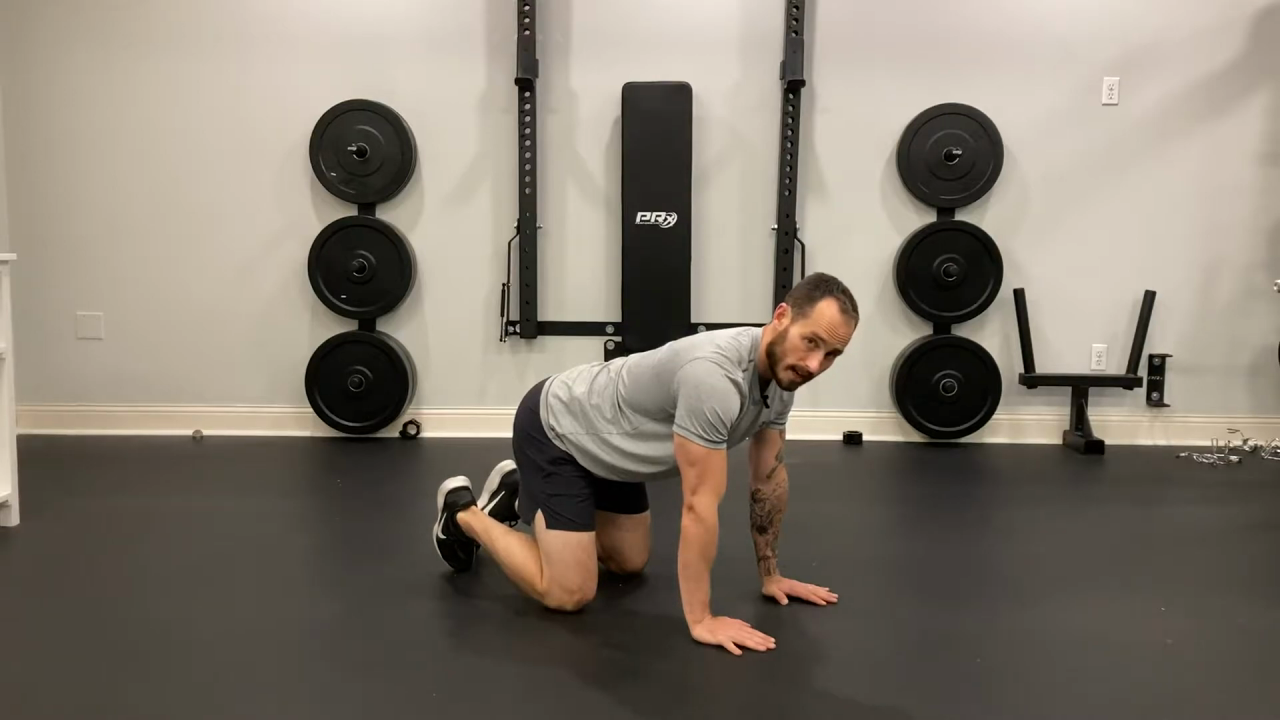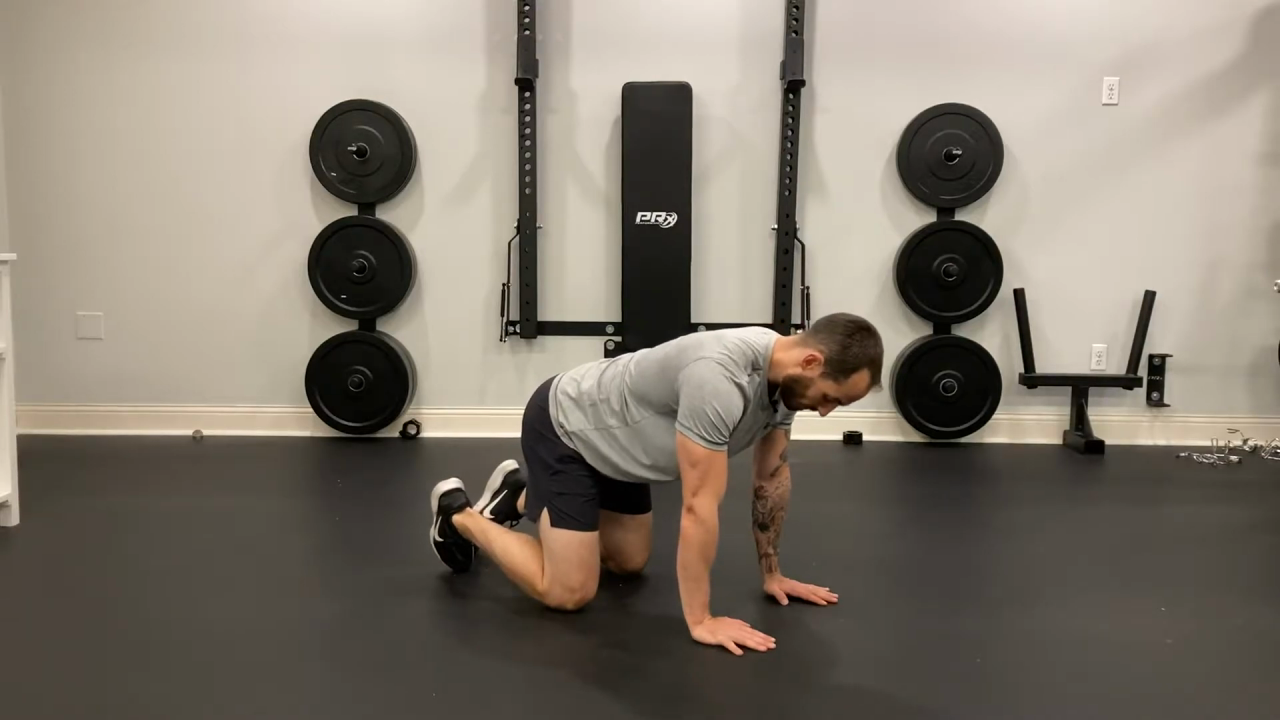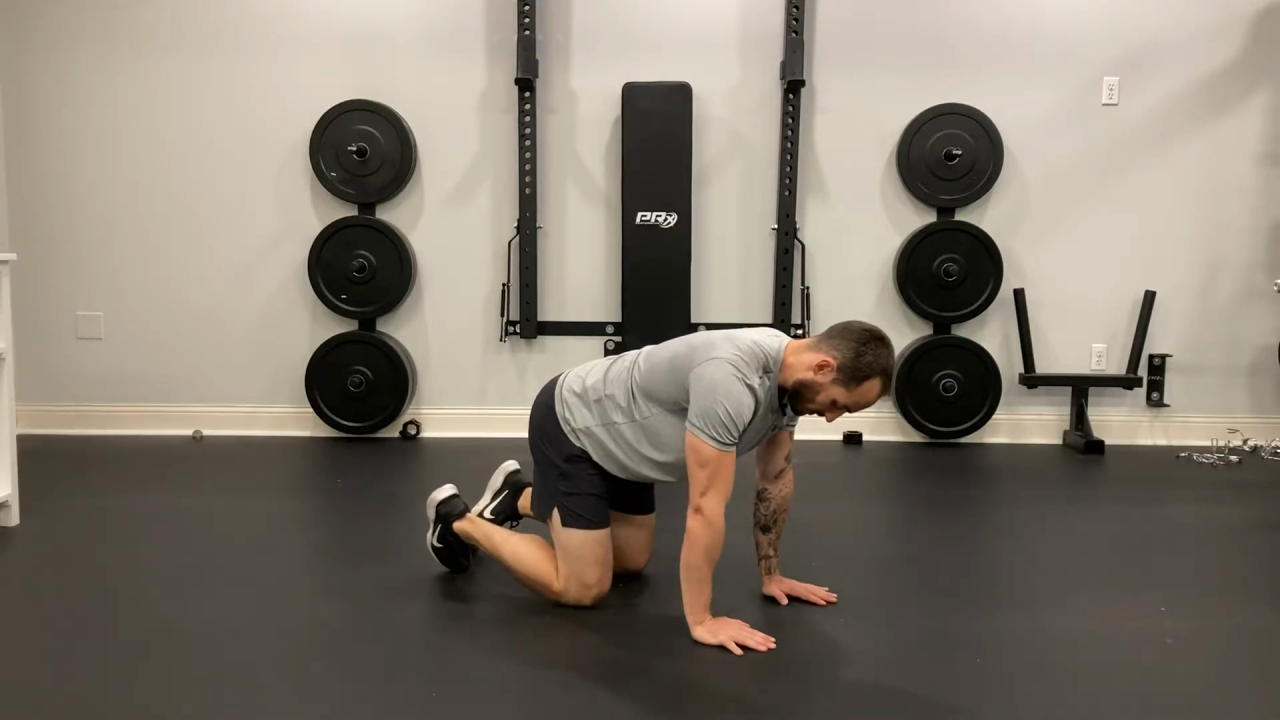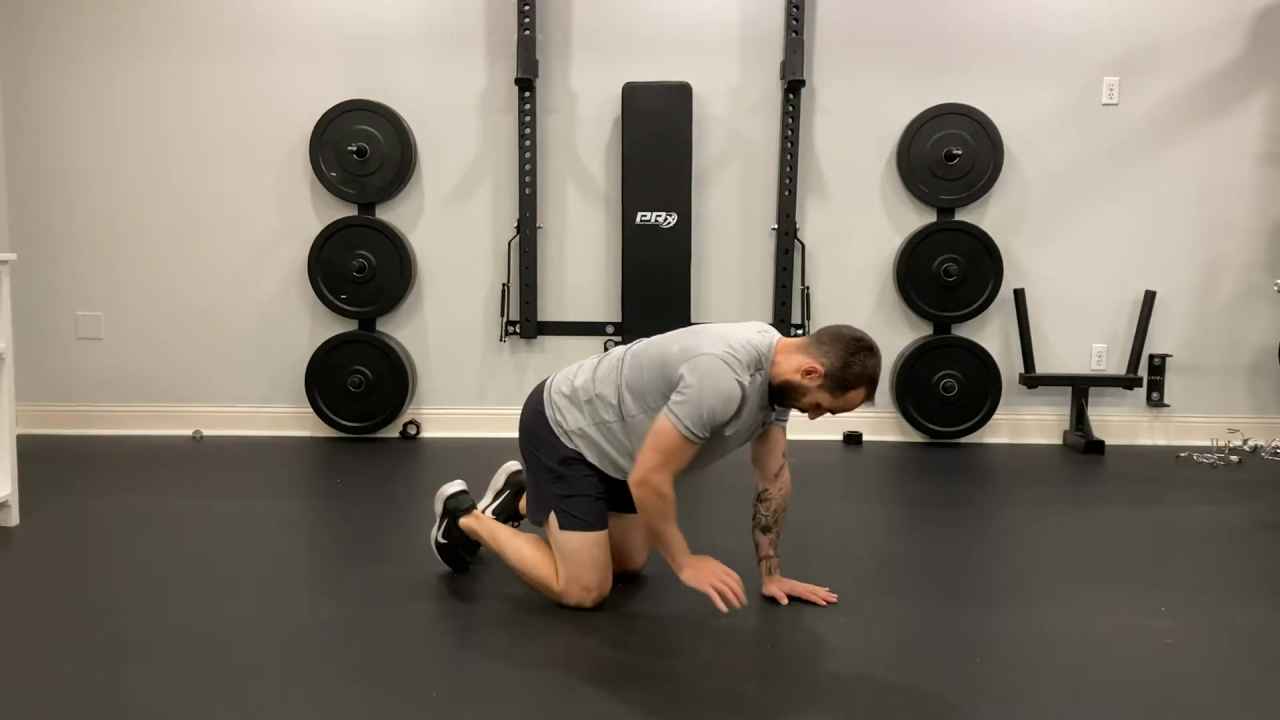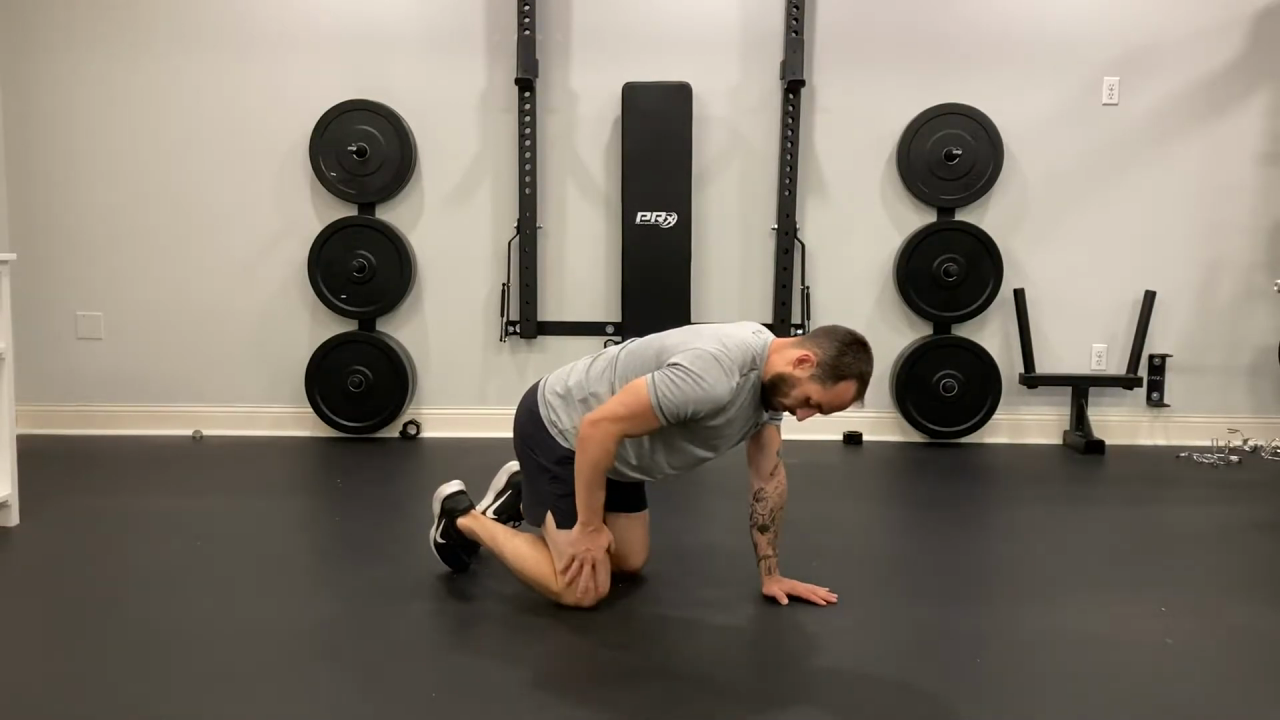
dt=1s
person 1, frame 1
left shoulder: (781, 372)
right shoulder: (714, 375)
left elbow: (769, 478)
right elbow: (700, 506)
left wrist: (770, 574)
right wrist: (700, 619)
left hip: (602, 438)
right hip: (555, 428)
left knee: (630, 564)
right knee: (569, 594)
left ankle: (520, 493)
right ankle: (464, 514)
person 1, frame 2
left shoulder: (784, 371)
right shoulder: (719, 378)
left elbow: (772, 477)
right elbow: (699, 507)
left wrist: (771, 573)
right wrist: (701, 620)
left hip: (608, 435)
right hip: (563, 426)
left knee: (629, 562)
right knee: (569, 591)
left ankle: (519, 495)
right ankle: (458, 515)
person 1, frame 3
left shoulder: (790, 373)
right shoulder: (731, 379)
left elbow: (775, 478)
right elbow: (705, 508)
left wrist: (770, 574)
right wrist: (701, 620)
left hip: (614, 433)
right hip: (571, 424)
left knee: (632, 563)
right knee: (583, 587)
left ankle: (518, 497)
right ankle: (457, 521)
person 1, frame 4
left shoulder: (777, 368)
right shoulder: (722, 377)
left elbow: (772, 476)
right elbow: (649, 478)
left wrist: (770, 573)
right wrist: (686, 563)
left hip: (606, 437)
right hip: (563, 425)
left knee: (631, 561)
right knee: (584, 588)
left ankle: (523, 495)
right ankle: (464, 516)
person 1, frame 5
left shoulder: (771, 371)
right shoulder: (713, 373)
left elbow: (768, 475)
right elbow: (599, 425)
left wrist: (770, 573)
right wrist: (590, 528)
left hip: (606, 441)
right hip: (557, 425)
left knee: (630, 563)
right knee: (583, 589)
left ankle: (520, 496)
right ankle: (463, 519)
